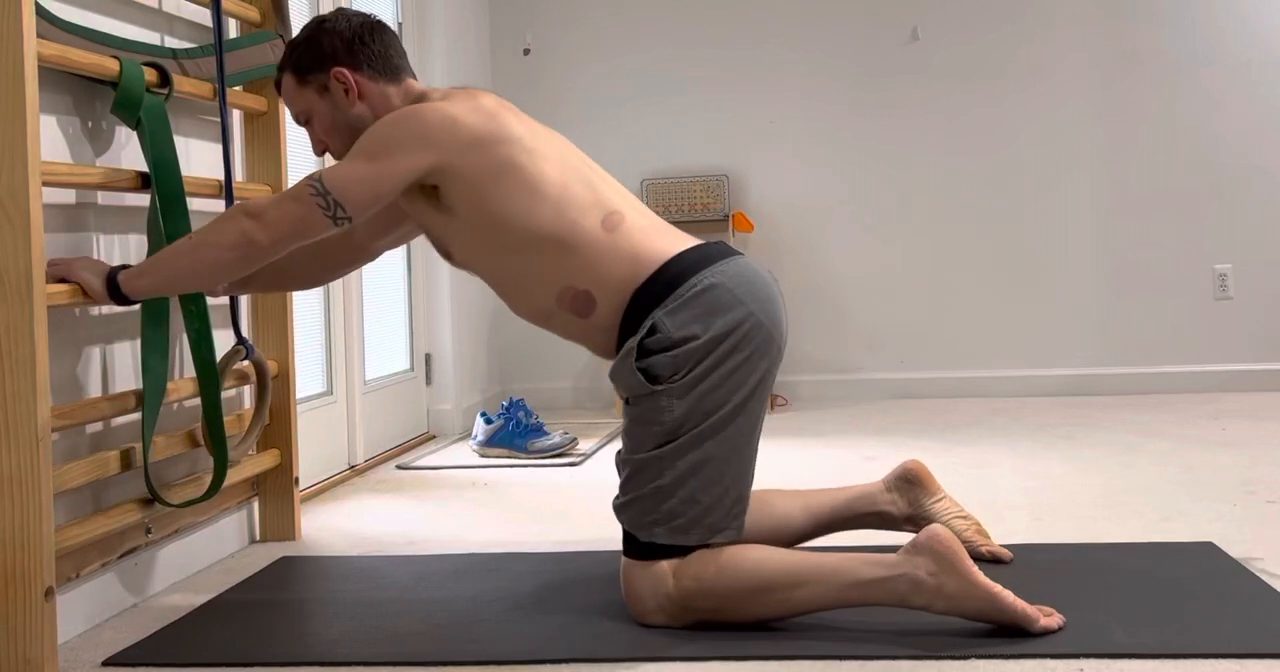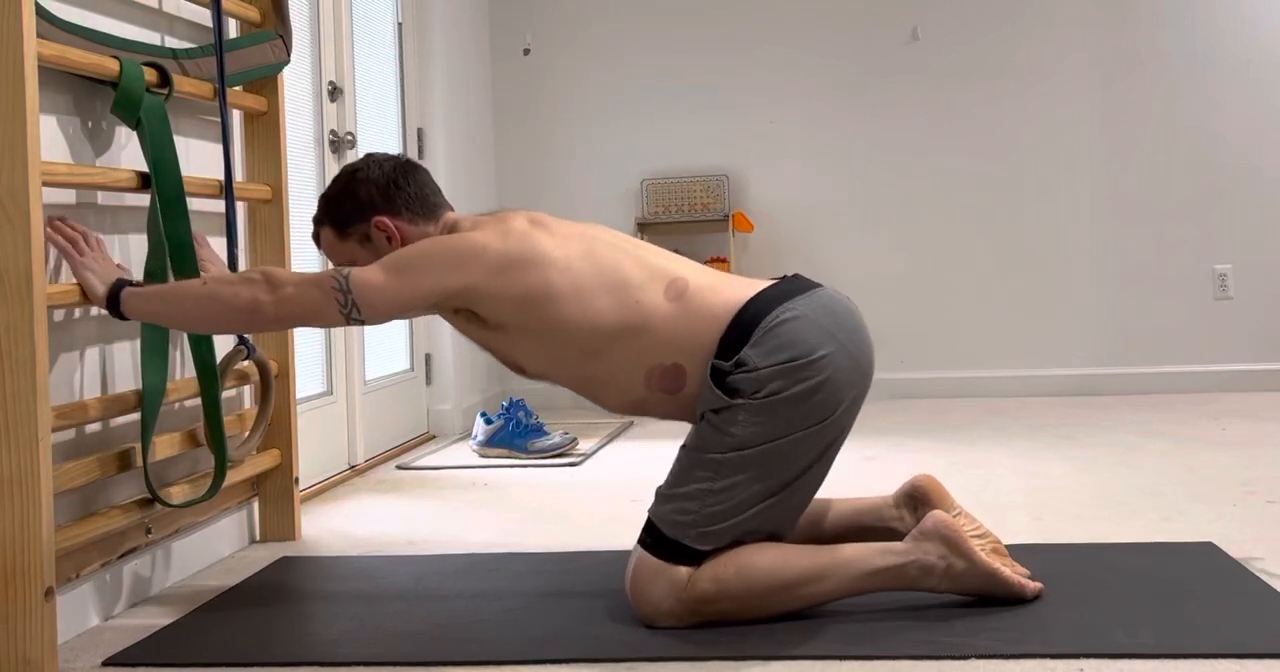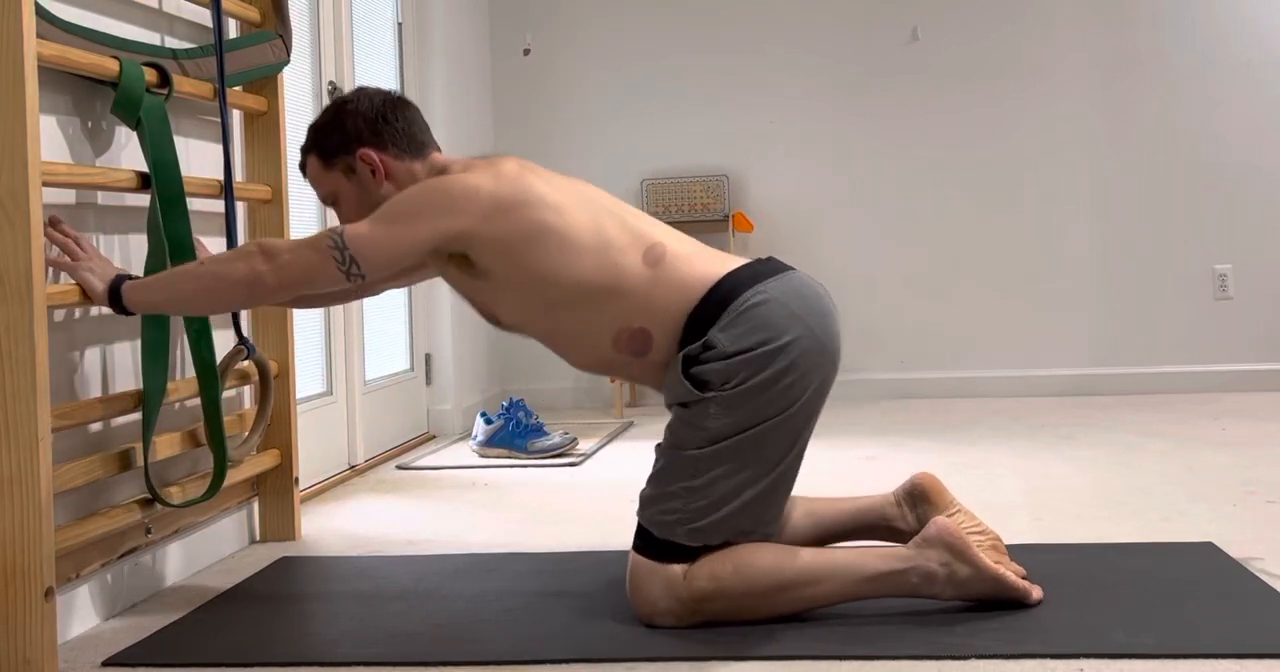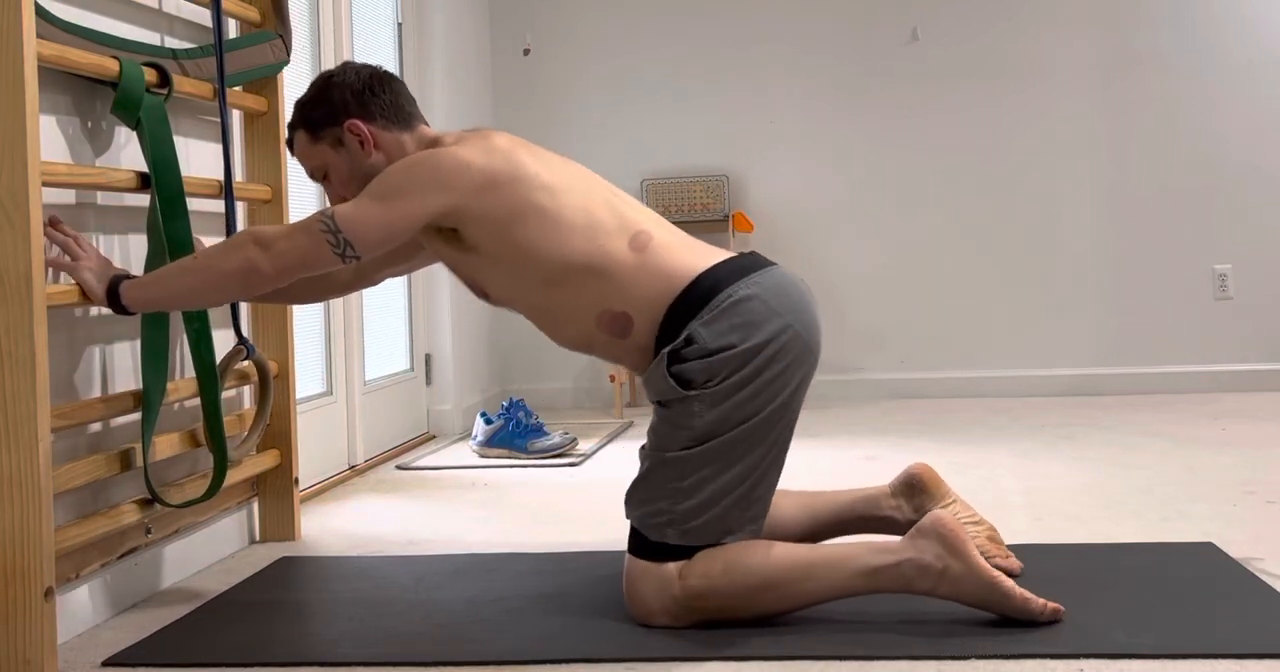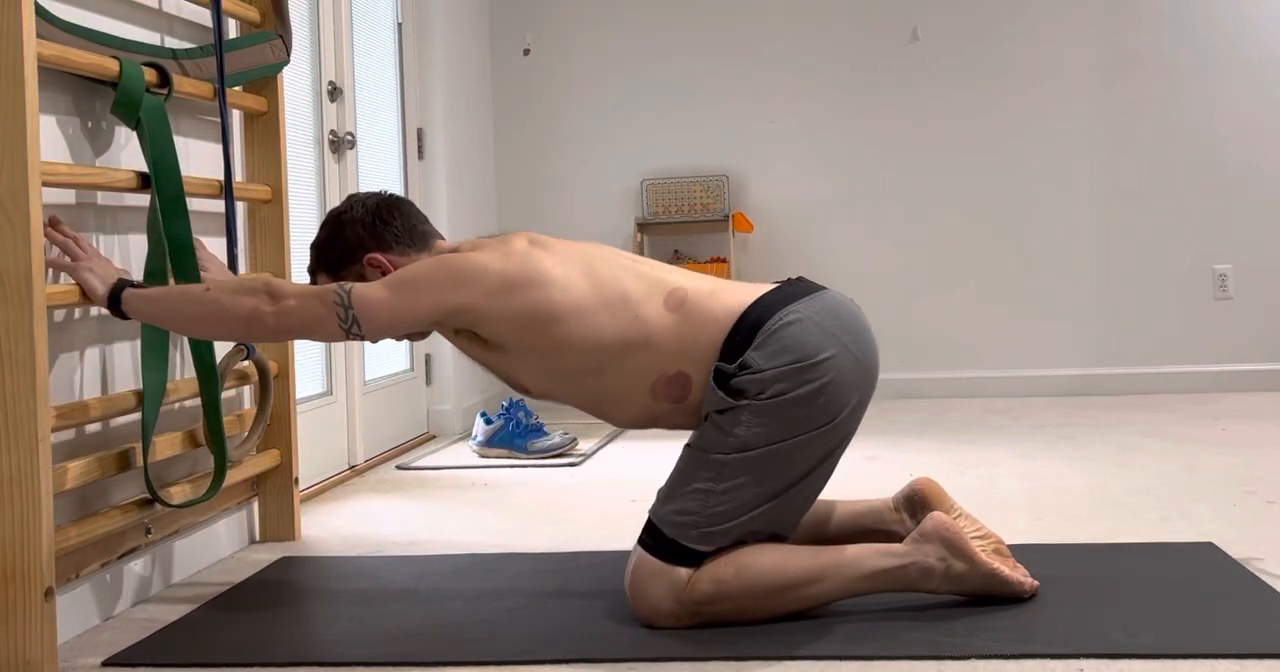
dt=1s
person 1, frame 1
left shoulder: (423, 125)
right shoulder: (435, 158)
left elbow: (266, 227)
right elbow: (331, 253)
left wrist: (123, 282)
right wrist: (198, 278)
left hip: (695, 321)
right hip: (721, 300)
left knee: (661, 588)
right knee: (699, 536)
left ankle: (916, 571)
right ankle: (891, 498)
person 1, frame 2
left shoulder: (454, 258)
right shoulder: (497, 241)
left elbow: (277, 300)
left wrist: (120, 292)
right wrist: (223, 288)
left hip: (784, 360)
right hip: (810, 330)
left knee: (664, 589)
right knee: (720, 541)
left ankle: (920, 558)
right ankle: (901, 512)
person 1, frame 3
left shoulder: (445, 197)
right shoulder: (473, 205)
left elbow: (278, 269)
right elbow: (343, 280)
left wrist: (125, 290)
right wrist: (220, 285)
left hip: (753, 338)
right hip: (778, 315)
left knee: (664, 588)
right knee: (710, 537)
left ankle: (923, 563)
right ankle: (899, 510)
person 1, frame 4
left shoulder: (435, 171)
right shoulder: (461, 191)
left elbow: (275, 255)
right elbow: (335, 272)
left wrist: (122, 287)
right wrist: (210, 280)
left hip: (734, 334)
right hip: (763, 309)
left knee: (660, 589)
right knee: (710, 532)
left ankle: (918, 557)
right ankle: (895, 502)
person 1, frame 5
left shoulder: (452, 280)
right shoulder: (494, 265)
left elbow: (273, 312)
left wrist: (121, 292)
right wrist: (220, 287)
left hip: (793, 358)
right hip: (817, 332)
left knee: (664, 589)
right knee: (714, 542)
left ankle: (917, 562)
right ankle: (901, 513)
